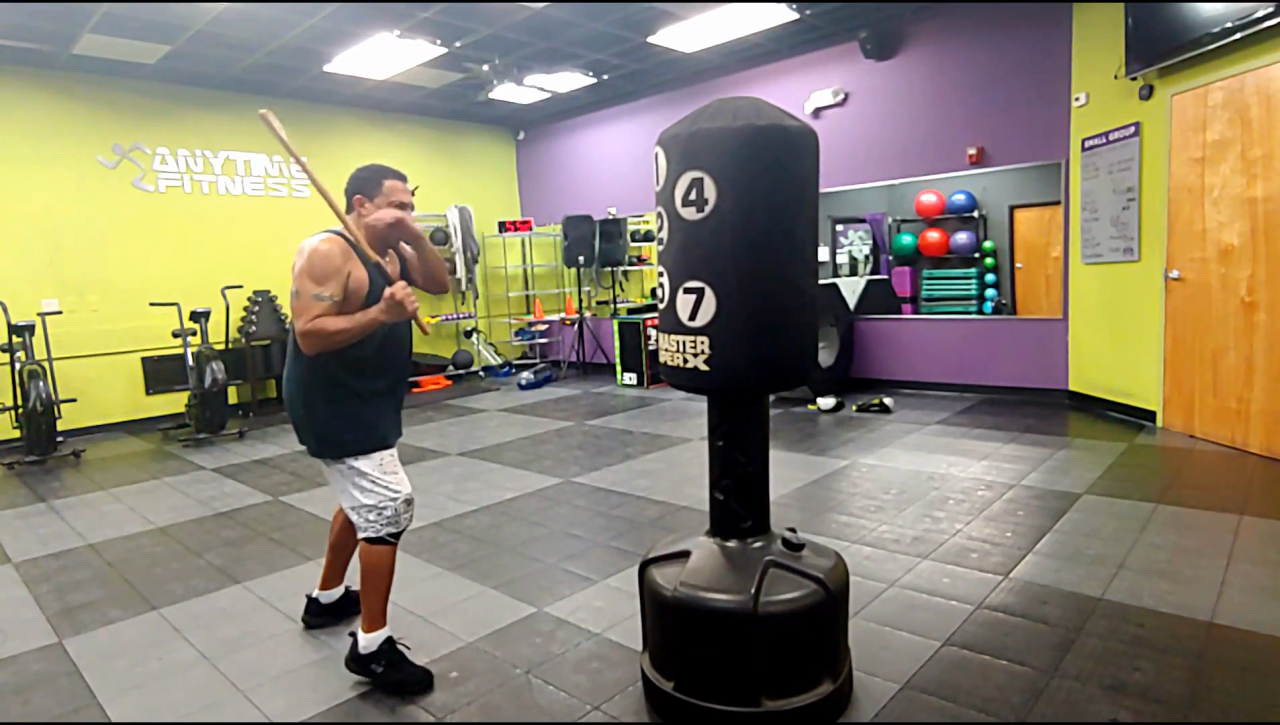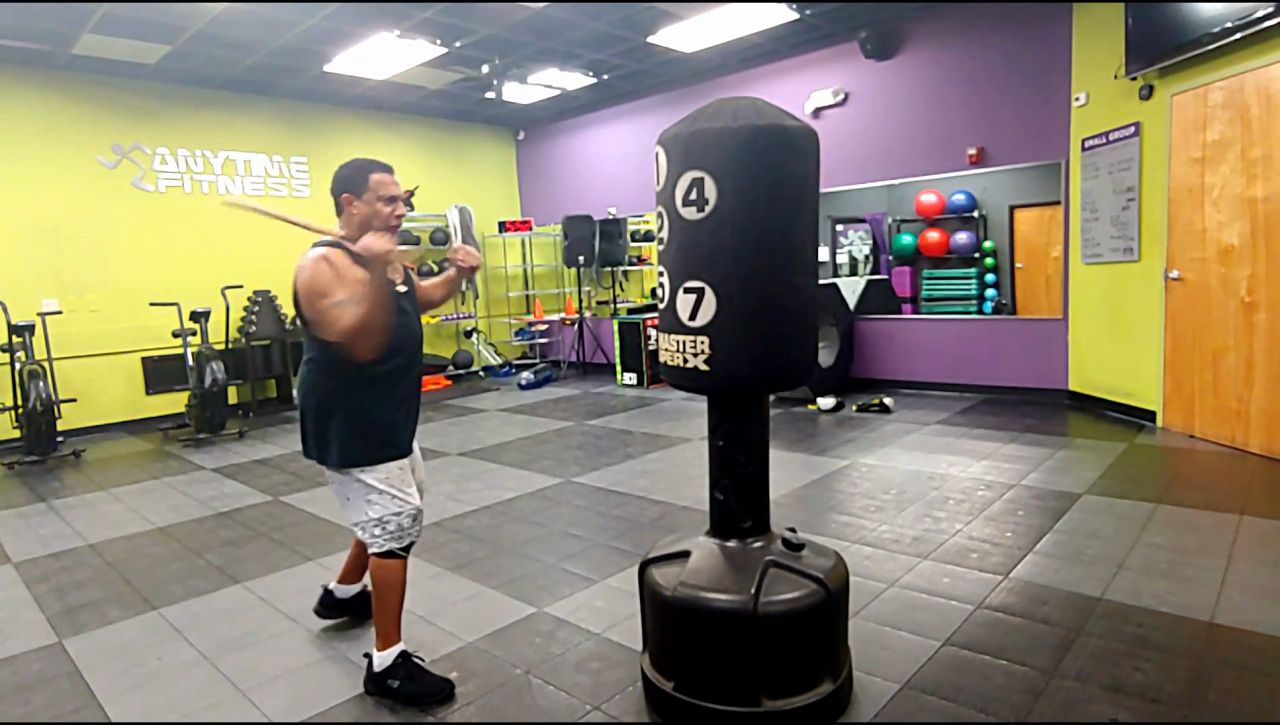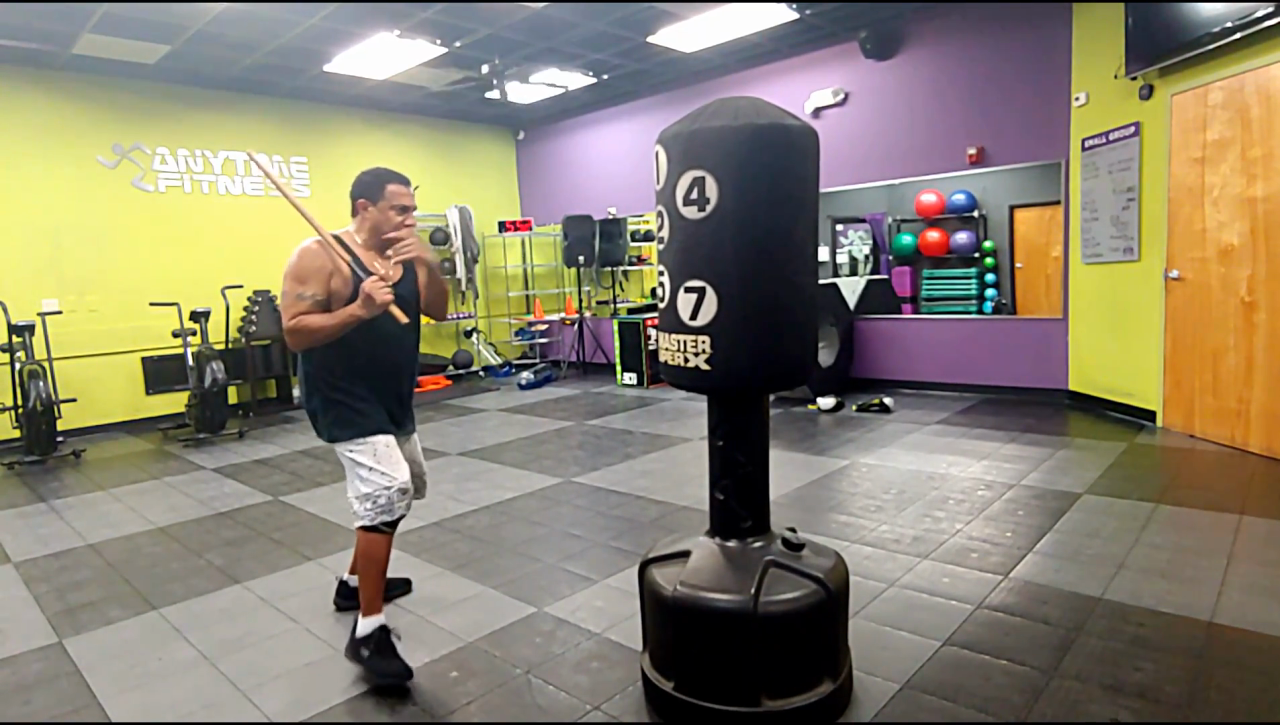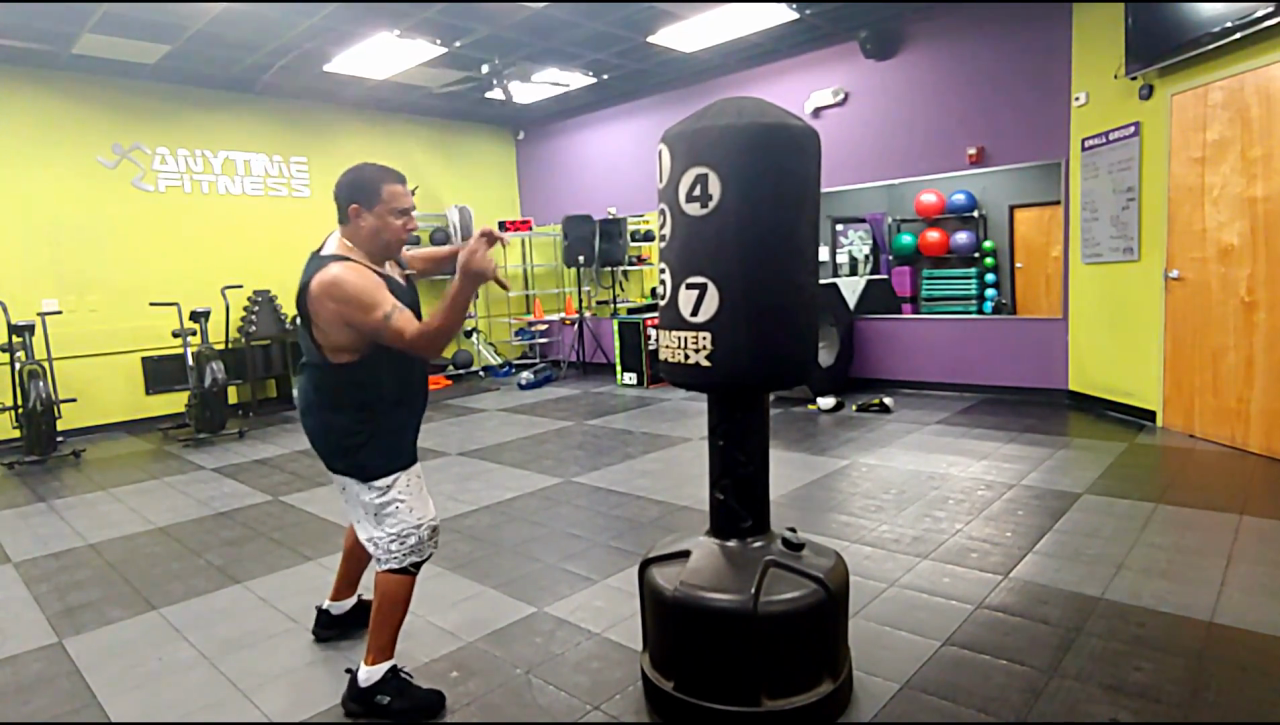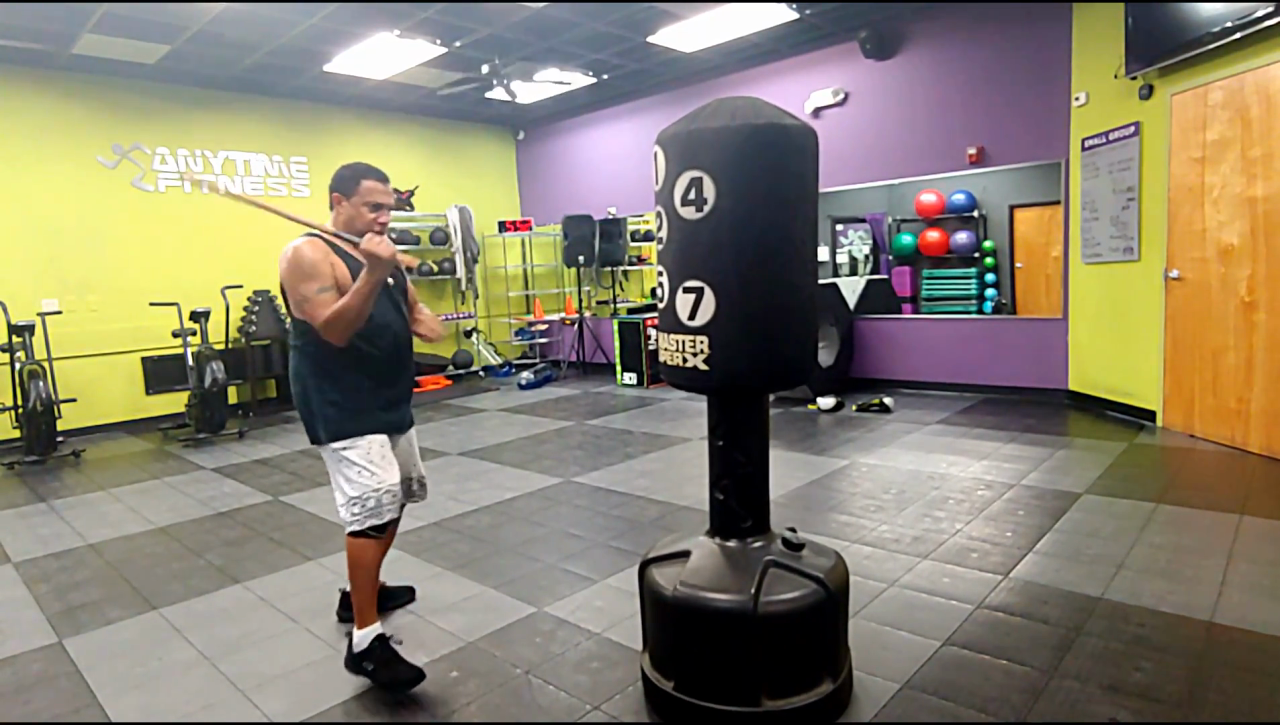
dt=1s
person 1, frame 1
left shoulder: (392, 250)
right shoulder: (328, 253)
left elbow: (439, 283)
right elbow: (309, 336)
left wrist: (415, 235)
right wrist: (380, 314)
left hip: (364, 403)
right hip: (335, 406)
left knee: (359, 503)
right knee: (387, 508)
left ankle: (327, 597)
right ankle: (371, 645)
person 1, frame 2
left shoulder: (383, 259)
right shoulder: (323, 265)
left elbow: (419, 299)
right elbow: (361, 344)
left wrist: (461, 272)
right wrist: (378, 278)
left hip: (383, 412)
right hip: (352, 417)
left knee: (396, 504)
right knee: (395, 522)
left ankle: (347, 591)
right ankle: (388, 663)
person 1, frame 3
left shoulder: (401, 253)
right shoulder: (318, 256)
left elbow: (438, 311)
right elbow: (295, 333)
left wrist: (425, 266)
right wrist: (363, 308)
left hip: (390, 401)
right hip: (344, 402)
left knee: (401, 487)
right knee: (381, 496)
left ankle: (359, 580)
right ankle: (369, 630)
person 1, frame 4
left shoulder: (364, 248)
right shoulder: (342, 278)
left elbow: (418, 262)
right elbow: (420, 344)
left wrist: (466, 252)
right wrist: (468, 279)
left hip: (354, 416)
right hip: (358, 429)
left knee: (372, 514)
right knee: (408, 538)
left ankle: (340, 609)
person 1, frame 5
left shoulder: (377, 249)
right shoulder: (307, 255)
left elbow: (409, 306)
right elbow: (336, 331)
left wrist: (425, 322)
right wrist: (368, 277)
left hip: (388, 400)
right hip: (339, 405)
left knee: (400, 490)
right knee: (371, 504)
left ankle: (363, 588)
right ankle: (367, 642)
